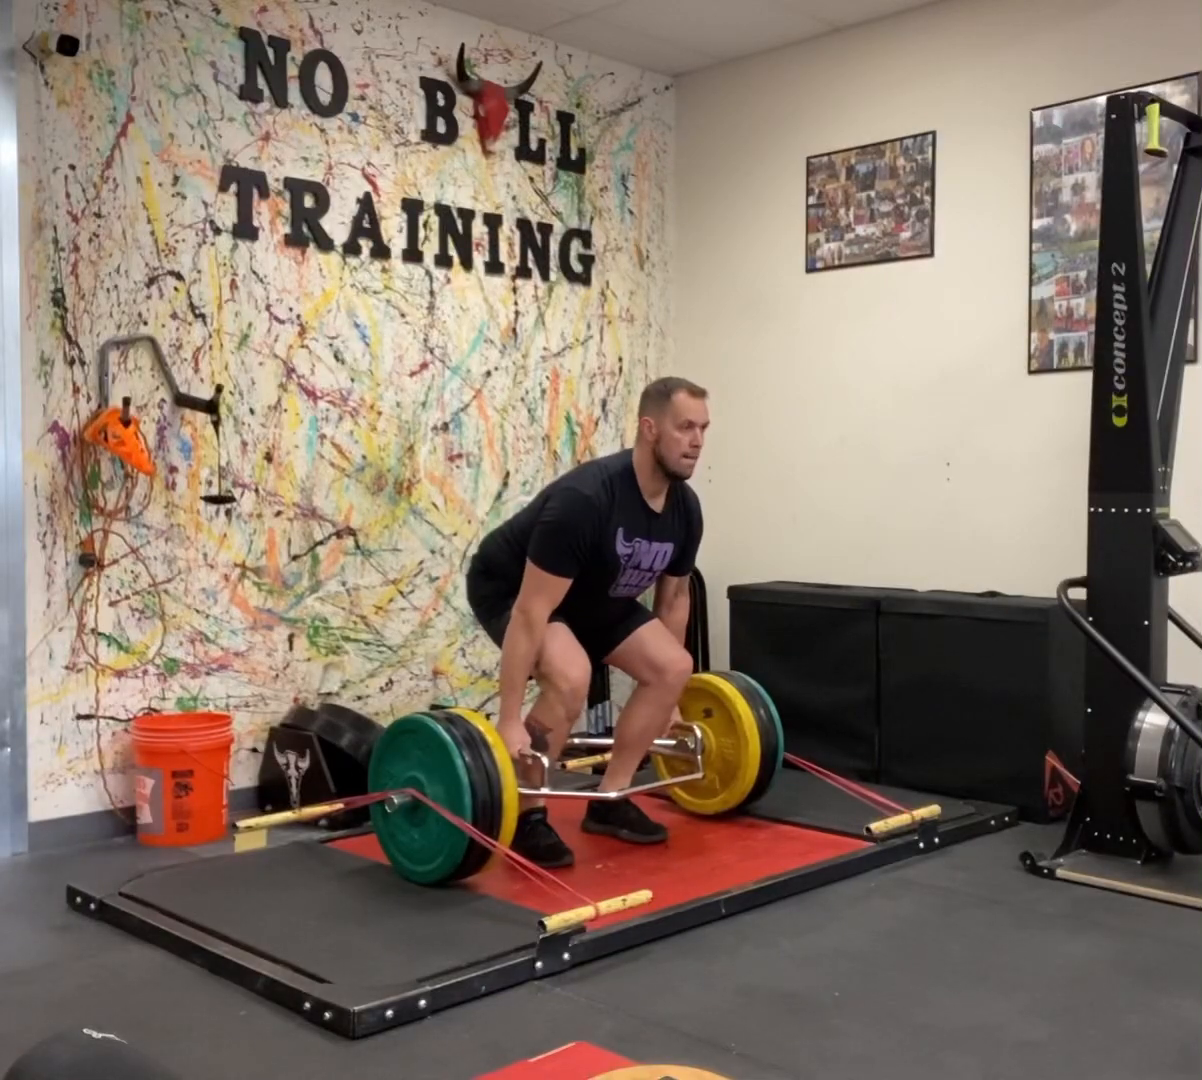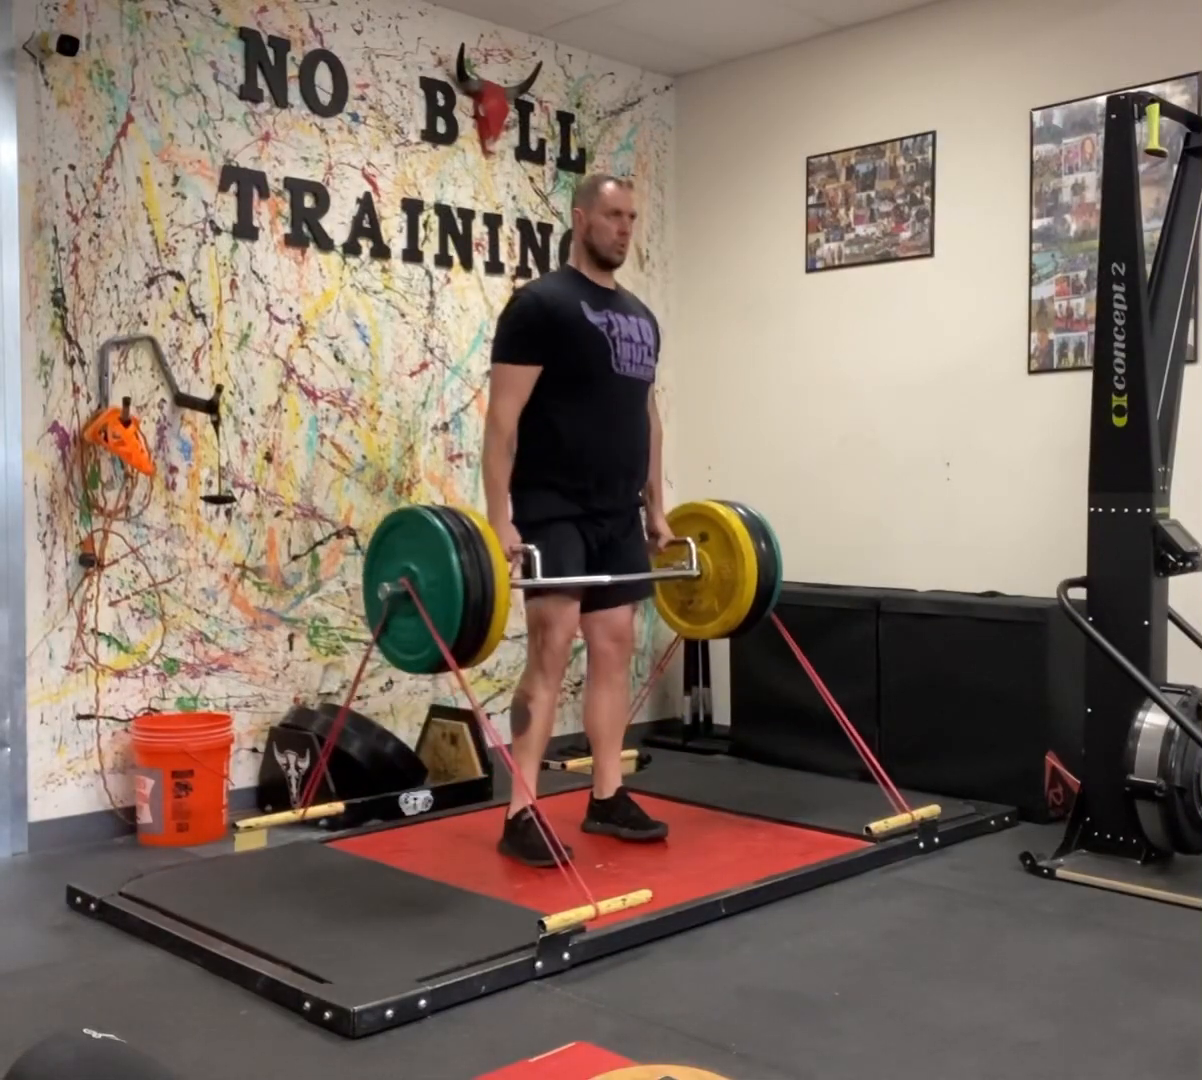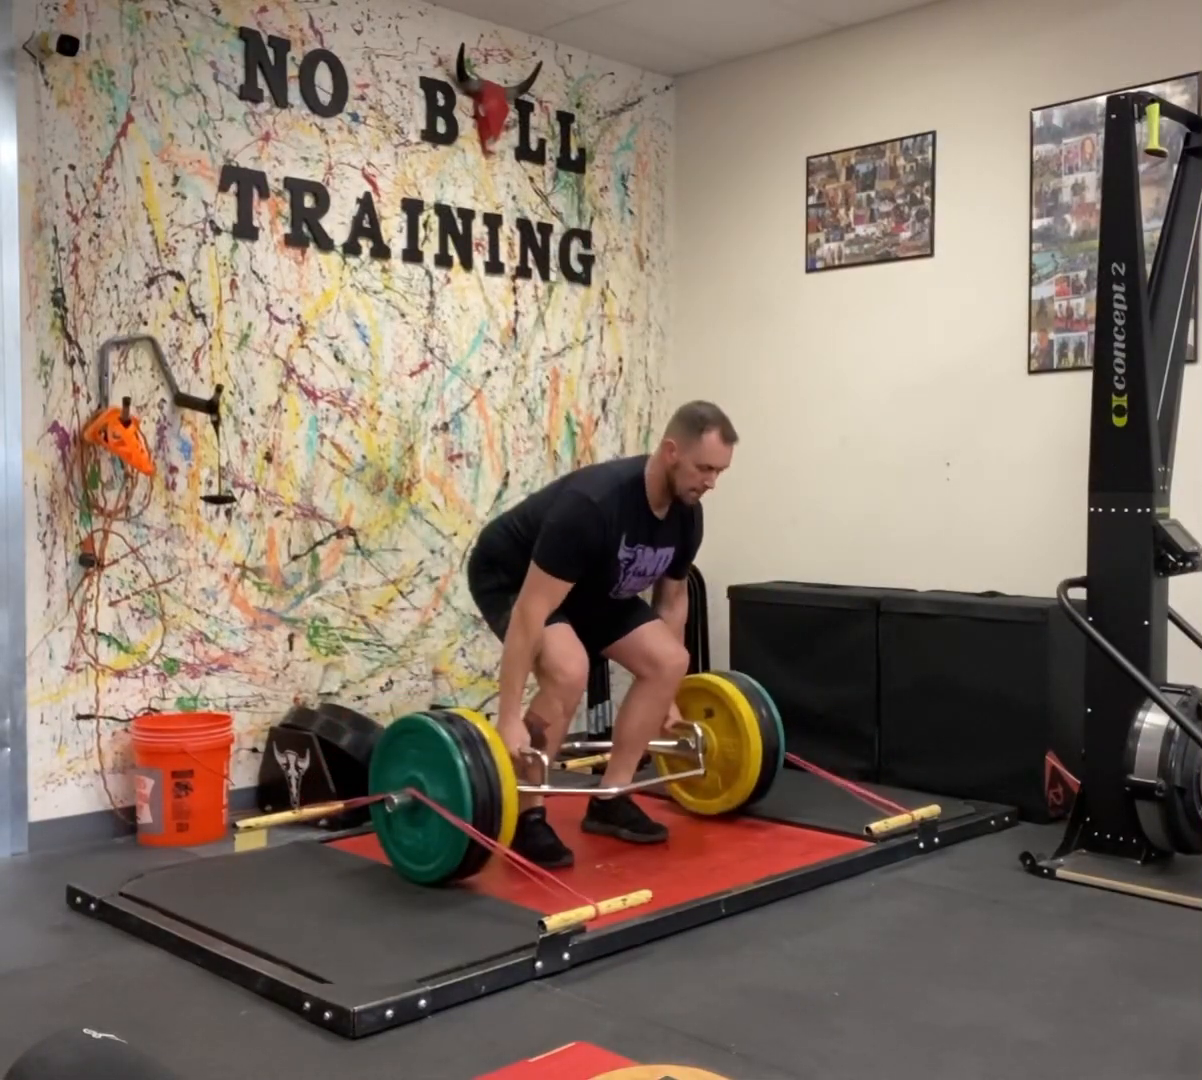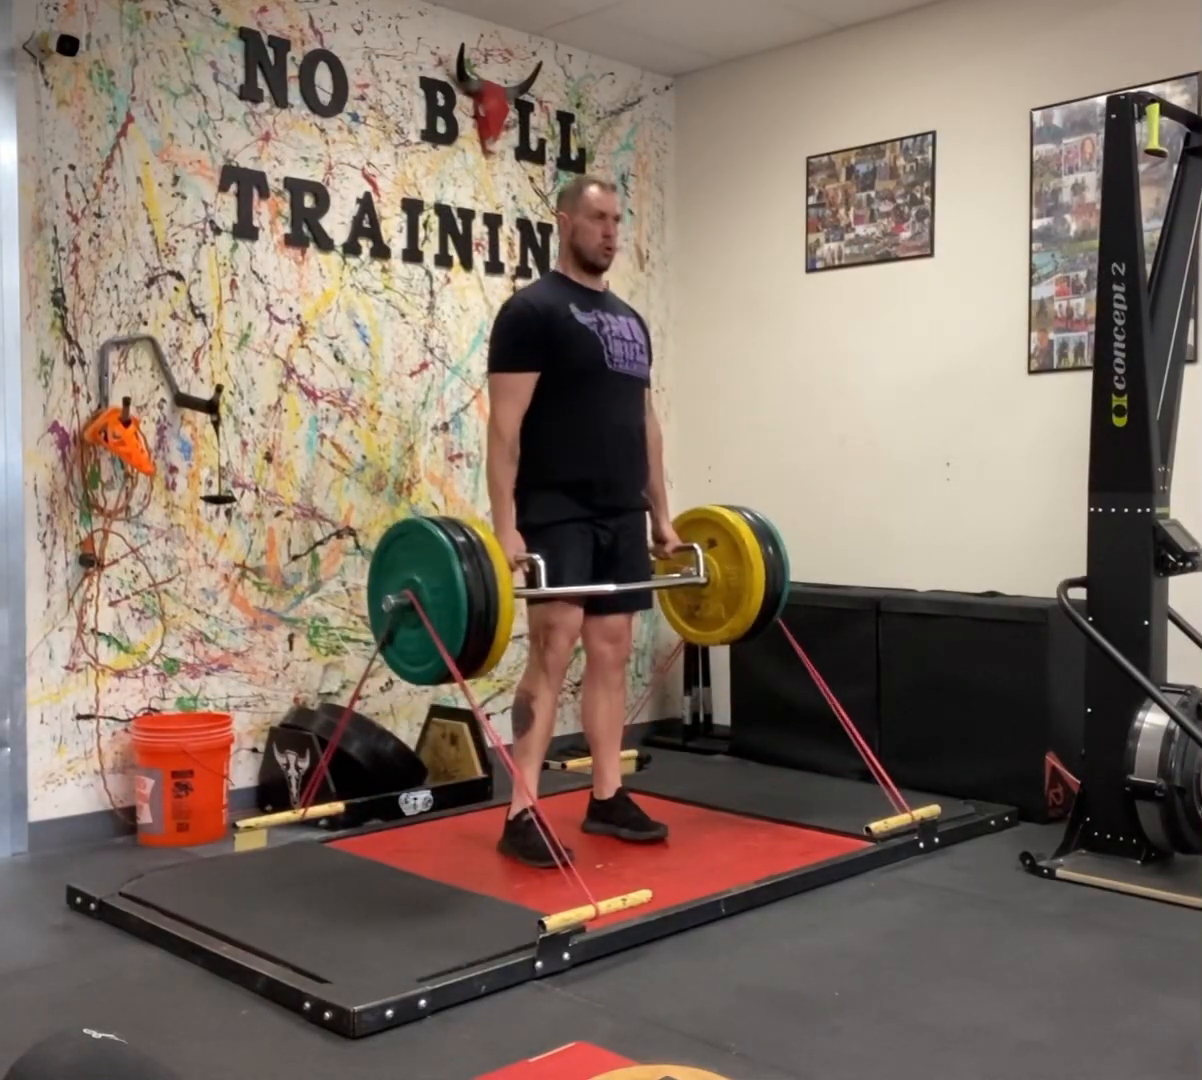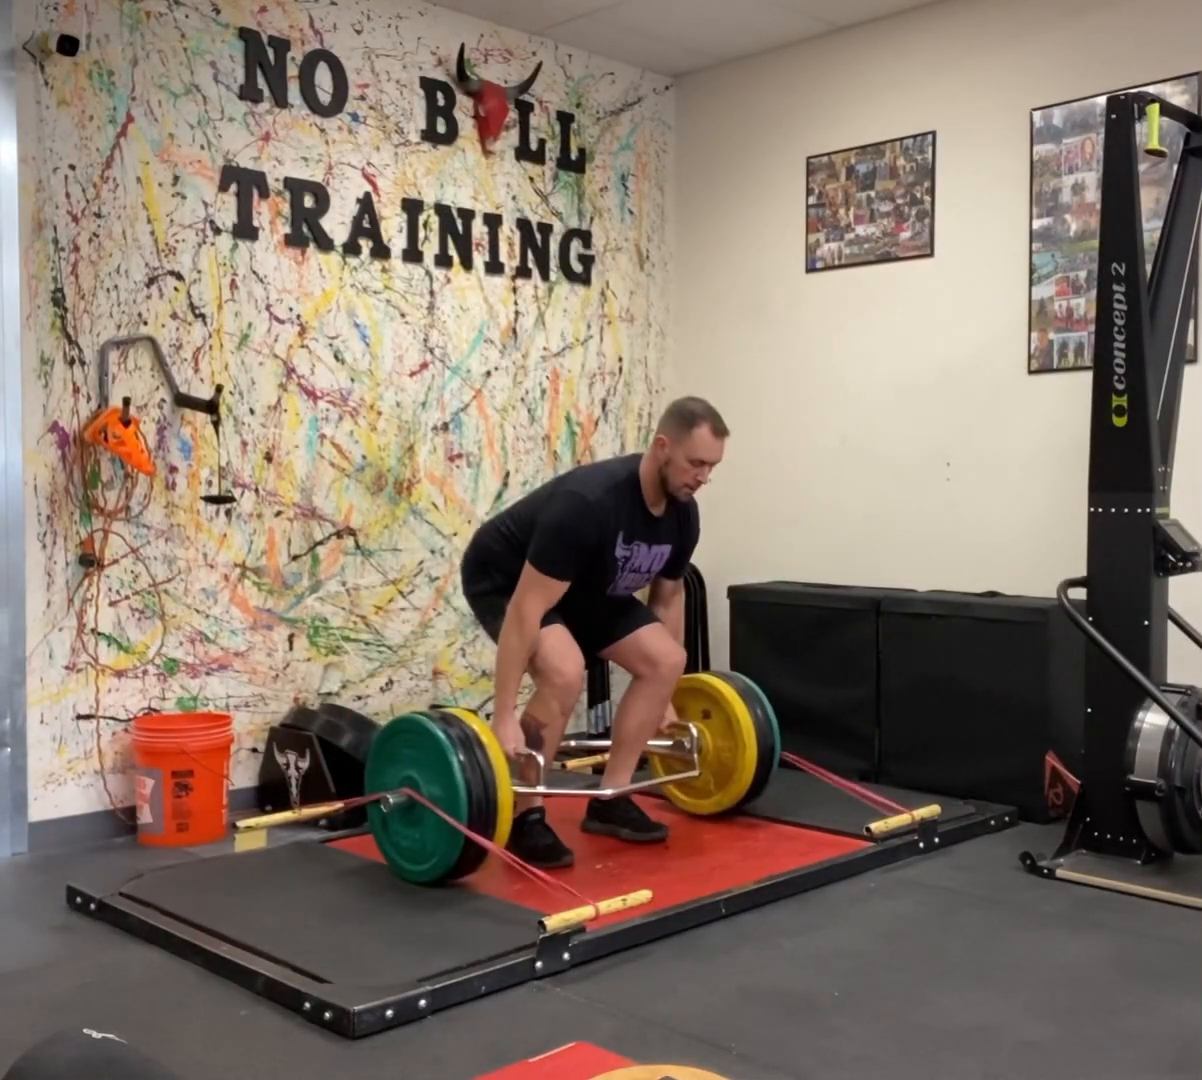
dt=1s
person 1, frame 1
left shoulder: (684, 510)
right shoulder: (585, 501)
left elbow: (674, 599)
right elbow: (531, 613)
left wrist: (671, 705)
right wrist: (510, 722)
right hip: (508, 588)
left knee: (673, 667)
right knee: (570, 678)
left ankle: (609, 801)
right ankle: (526, 817)
person 1, frame 2
left shoulder: (639, 315)
right shoulder: (541, 303)
right elbow: (503, 415)
left wrist: (655, 507)
right wrist: (499, 518)
left hip: (618, 512)
right hip: (553, 511)
left knee: (613, 653)
right knee: (551, 654)
left ankle: (607, 799)
right ankle: (521, 814)
person 1, frame 3
left shoulder: (686, 517)
right shoulder: (592, 505)
left elbow: (673, 600)
right elbow: (530, 613)
left wrist: (671, 701)
right wrist: (508, 720)
right hip: (509, 576)
left knee: (668, 662)
right knee: (569, 672)
left ankle: (609, 800)
right ankle: (525, 816)
person 1, frame 4
left shoulder: (629, 319)
right shoulder: (533, 309)
left elbow: (645, 420)
right elbow: (505, 423)
left wrist: (660, 514)
right wrist: (505, 526)
left hip: (622, 513)
right hip: (556, 513)
left knee: (610, 655)
right knee: (553, 654)
left ankle: (606, 799)
right ankle: (522, 815)
person 1, frame 5
left shoulder: (682, 515)
right shoulder: (588, 504)
left elbow: (668, 597)
right elbow: (527, 611)
left wrist: (667, 702)
right wrist: (504, 718)
right hip: (503, 577)
left knee: (665, 662)
right knee: (564, 673)
left ankle: (609, 800)
right ankle: (524, 818)
